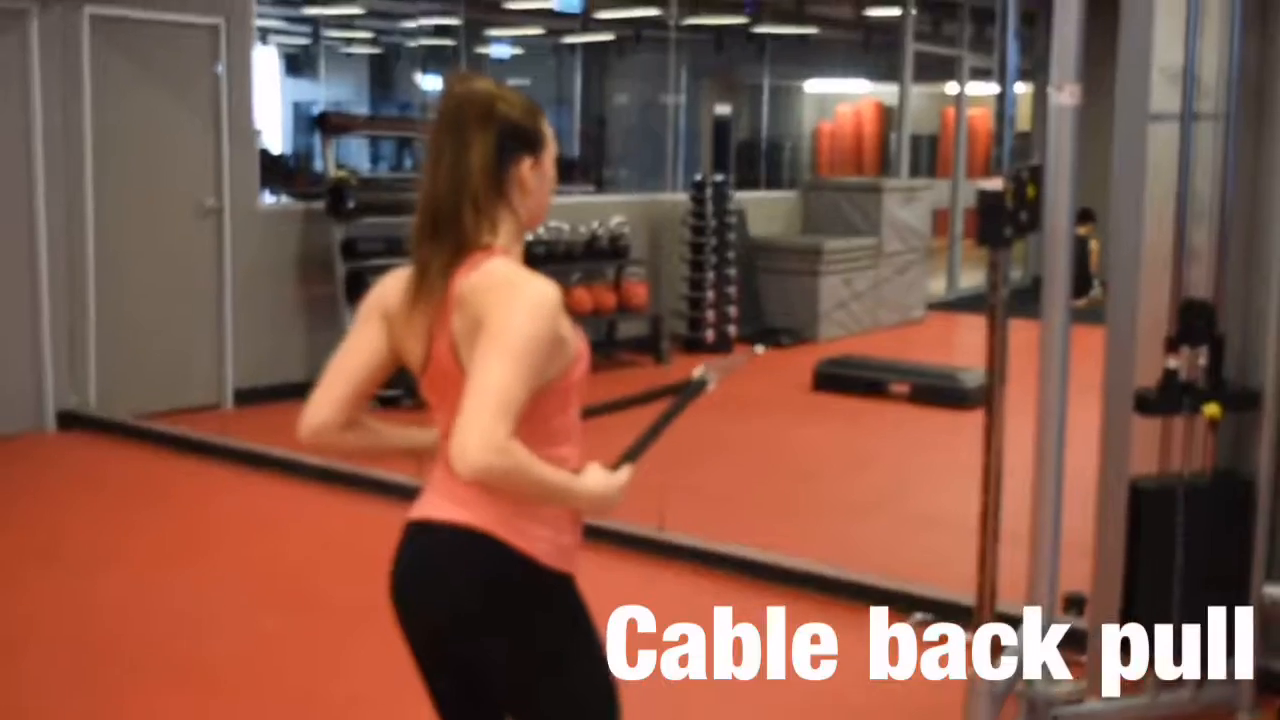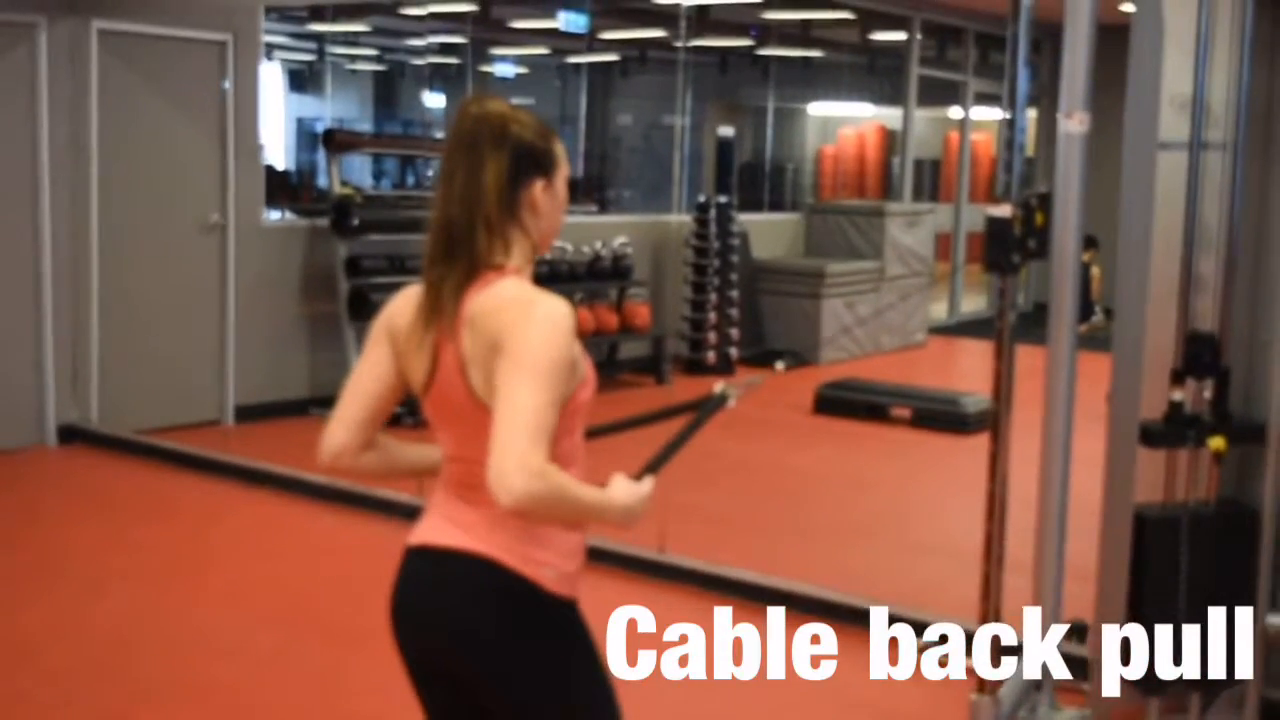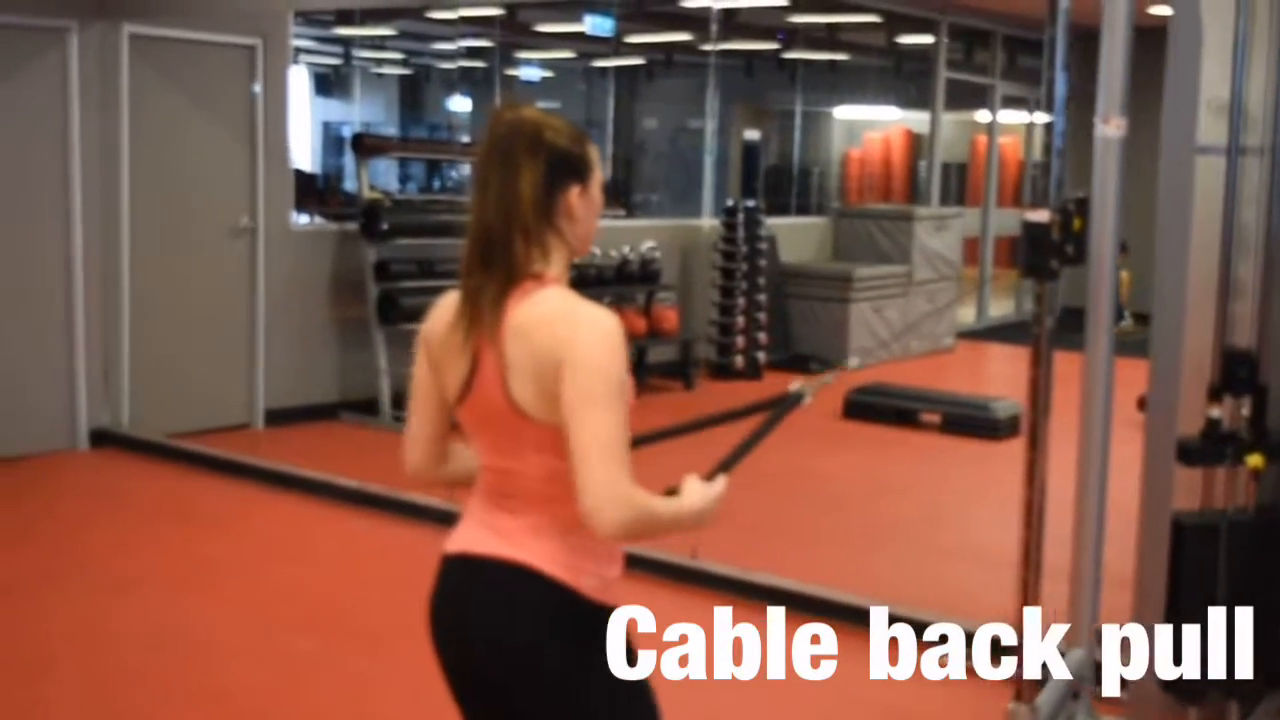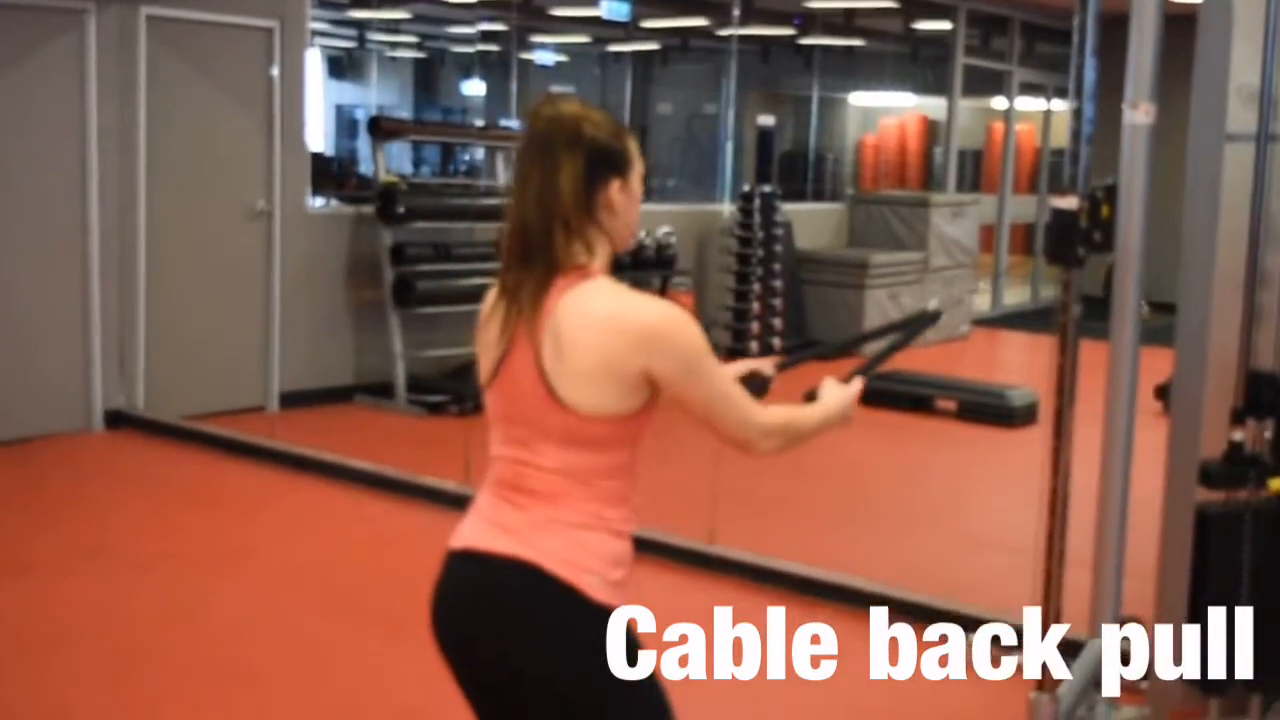
dt=0.5s
person 1, frame 1
left shoulder: (401, 291)
right shoulder: (525, 295)
left elbow: (321, 424)
right elbow: (481, 455)
right wrist: (582, 491)
left hip: (424, 564)
right hip: (509, 575)
person 1, frame 2
left shoulder: (409, 311)
right shoulder: (537, 315)
left elbow: (341, 447)
right elbow: (520, 483)
right wrist: (616, 504)
left hip: (424, 586)
right hip: (512, 599)
person 1, frame 3
left shoulder: (448, 318)
right shoulder: (582, 327)
left elbow: (422, 463)
right elbow: (610, 511)
right wrist: (694, 506)
left hip: (459, 596)
right hip: (549, 606)
person 1, frame 4
left shoulder: (501, 305)
right shoulder: (643, 321)
right elbow: (757, 434)
left wrist: (708, 378)
right wrist: (830, 408)
left hip: (465, 589)
right hip: (555, 604)
